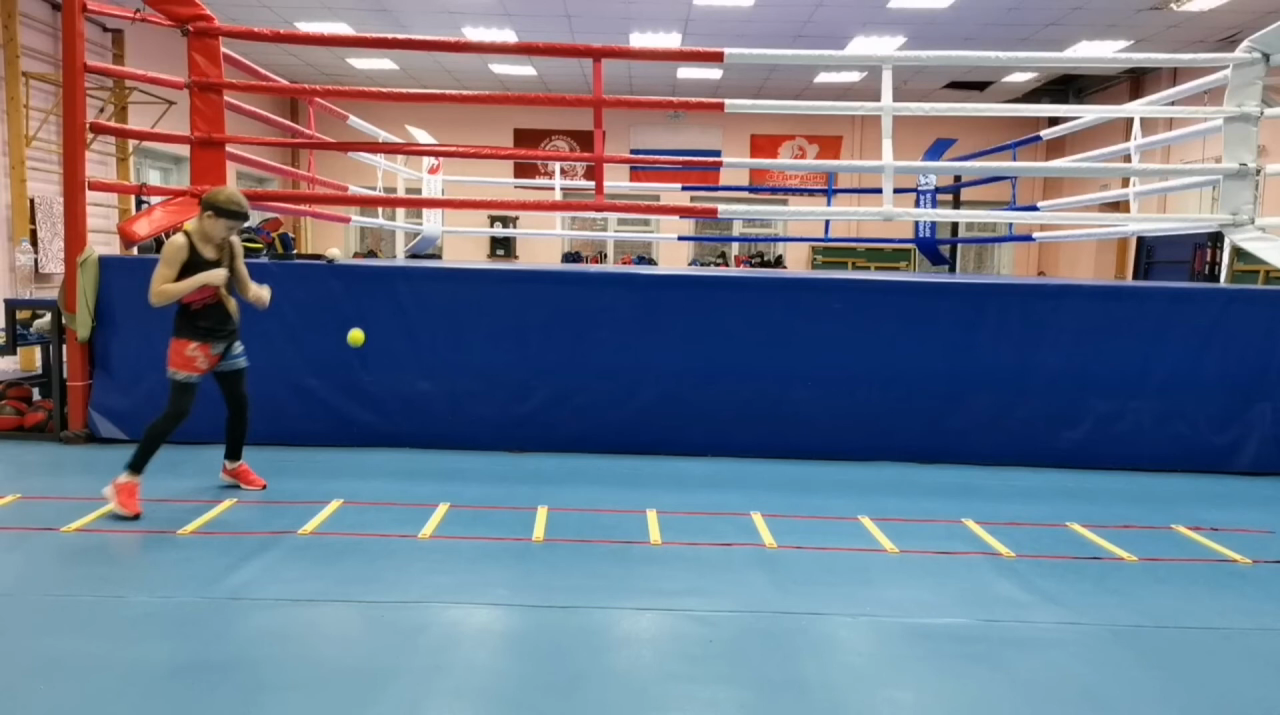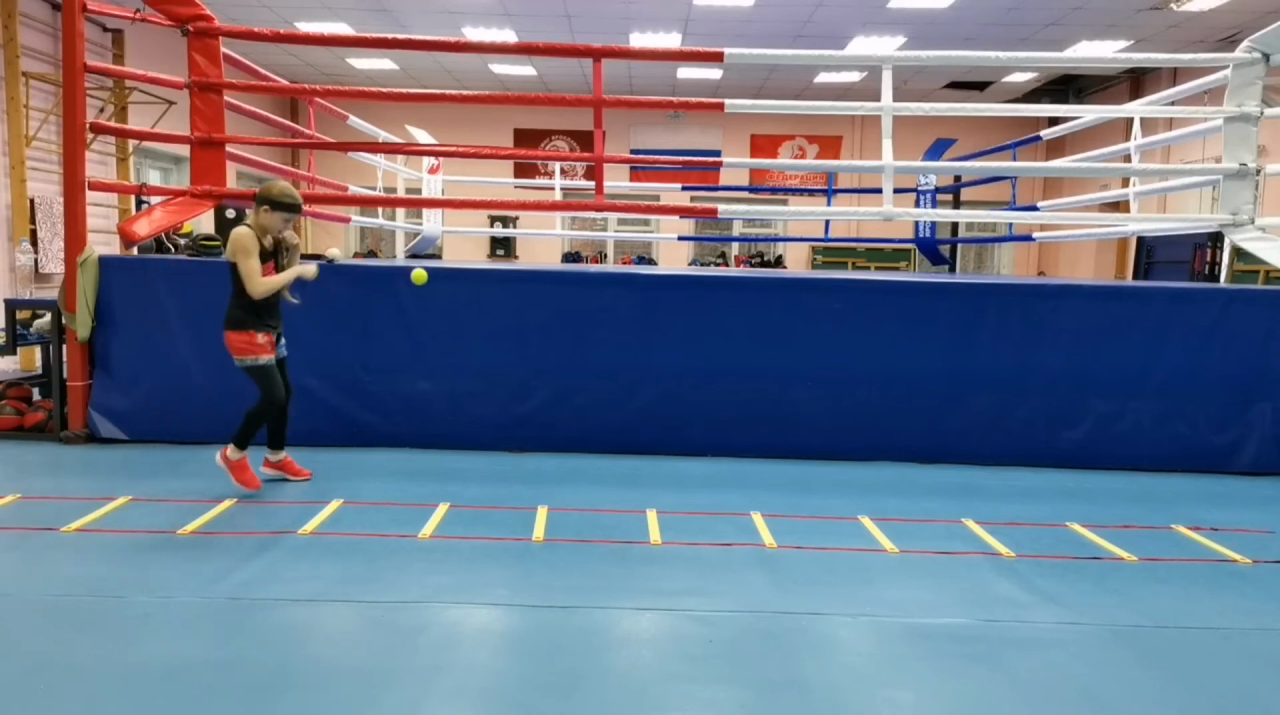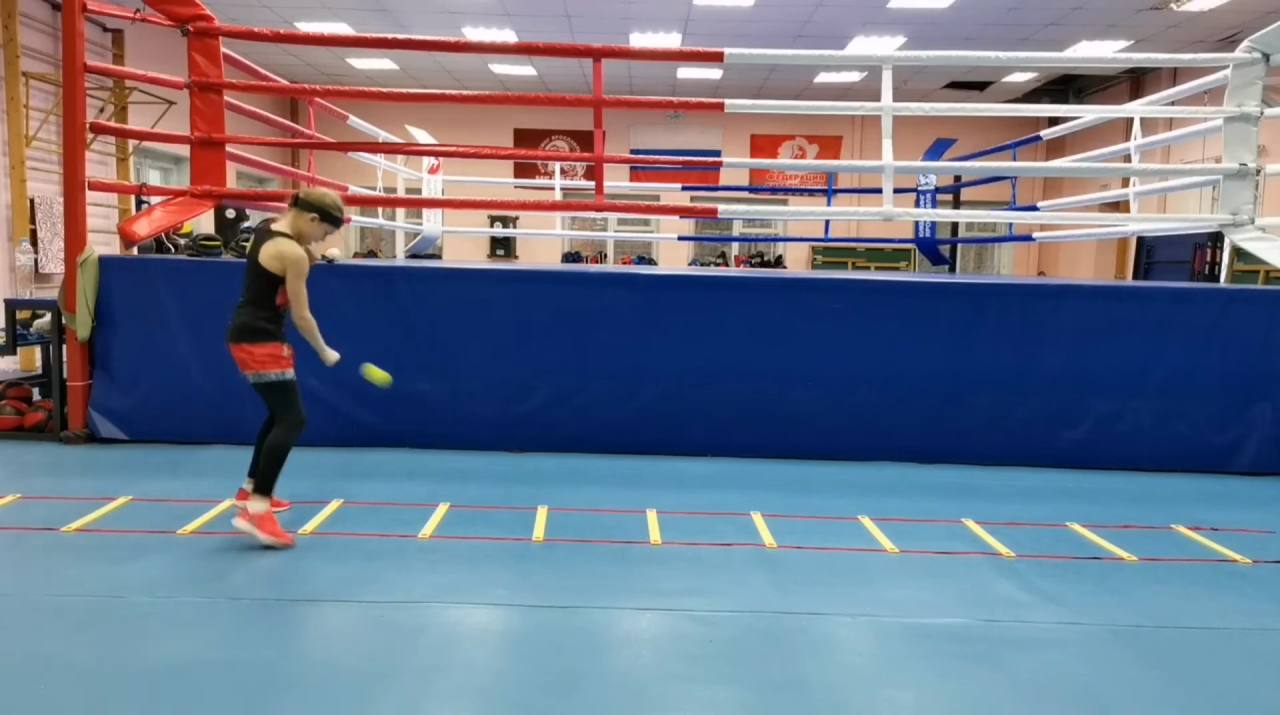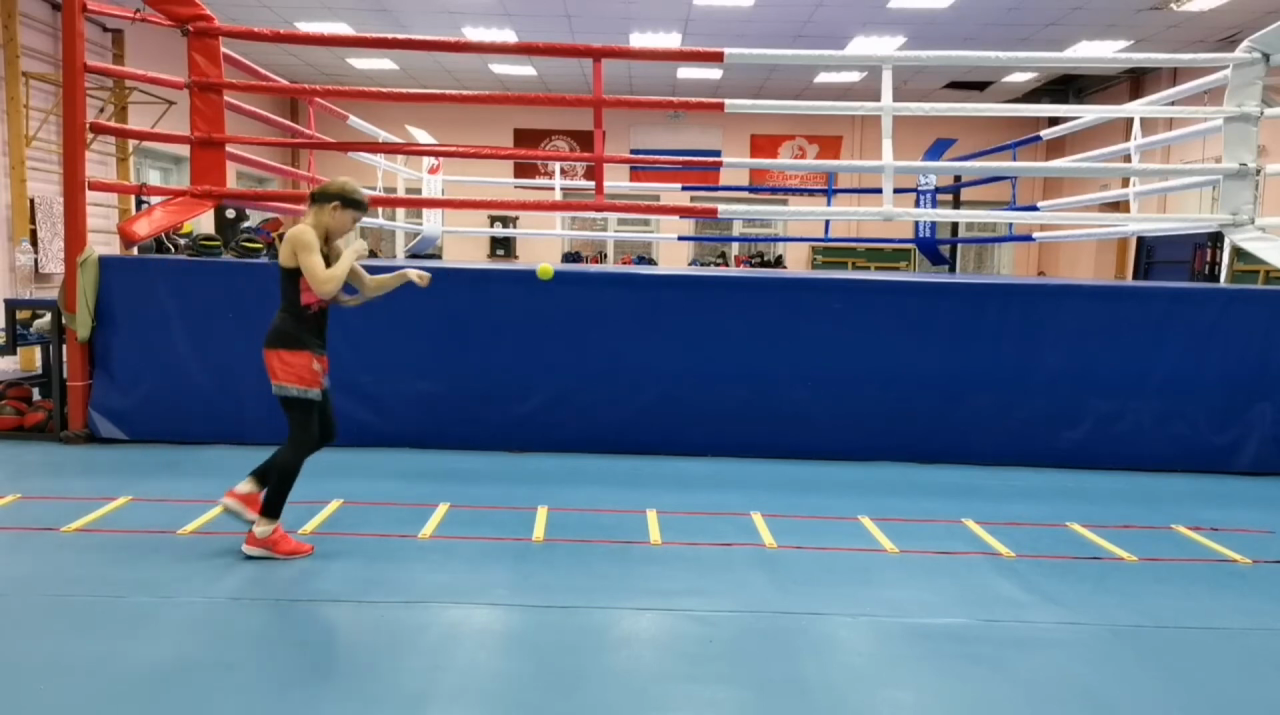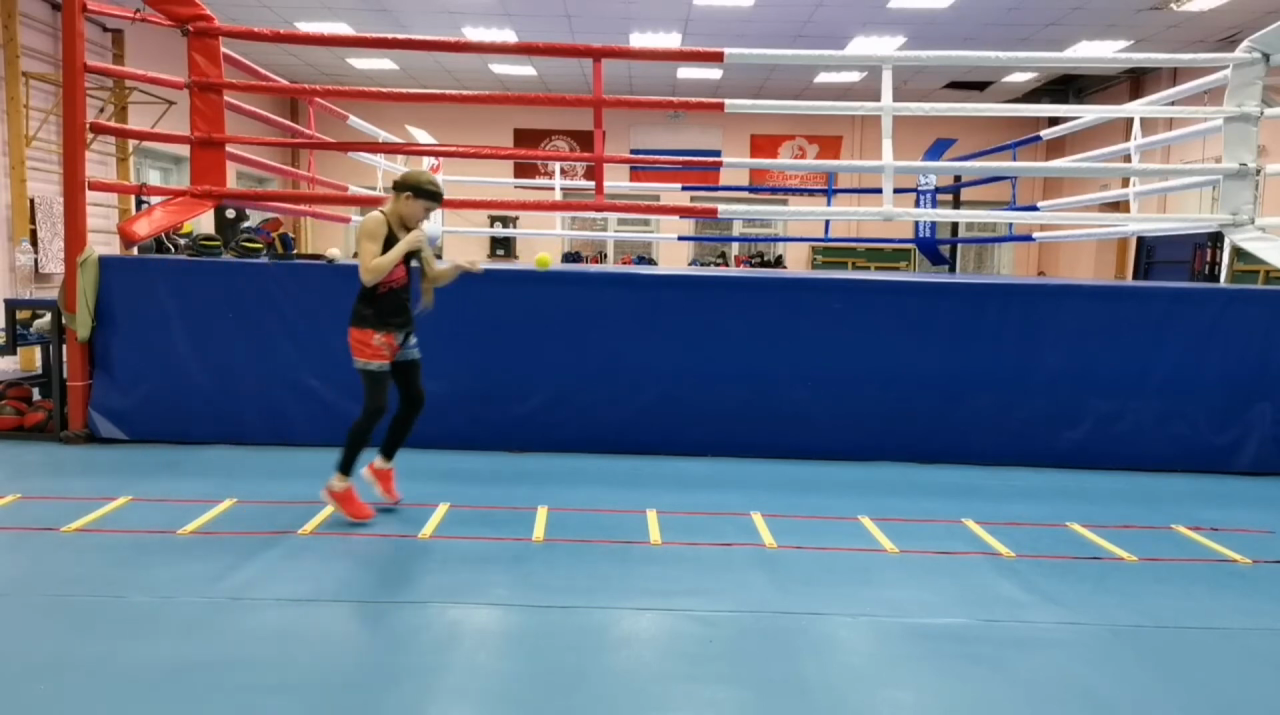
dt=0.5s
person 1, frame 1
left shoulder: (233, 246)
right shoulder: (179, 245)
left elbow: (245, 286)
right elbow: (157, 296)
left wrist: (259, 293)
right wrist: (203, 278)
left hip: (227, 337)
right hip: (192, 340)
left knee: (239, 403)
right knee: (177, 411)
left ankle: (233, 465)
right ankle: (126, 482)
person 1, frame 2
left shoulder: (273, 238)
right shoulder: (243, 236)
left elbow: (284, 289)
right elbow: (257, 289)
left wrist: (294, 252)
right wrist: (299, 271)
left hip: (270, 328)
right hip: (245, 330)
left knee: (282, 393)
right knee: (274, 396)
left ankle: (276, 457)
right ankle: (235, 453)
person 1, frame 3
left shoulder: (266, 232)
right shoulder: (293, 252)
right elbow: (300, 314)
right wrist: (323, 350)
left hip: (246, 334)
right hip: (260, 339)
left knee: (280, 413)
right knee: (292, 420)
left ankle: (255, 490)
right ankle: (254, 509)
person 1, frame 4
left shoulder: (330, 245)
right shoulder: (301, 235)
left elbow: (368, 287)
right elbow: (323, 287)
left wrist: (405, 274)
right wrist: (350, 255)
left hip: (308, 350)
right hip: (291, 349)
left knee: (321, 433)
right knee: (303, 438)
left ankle: (247, 490)
right ankle: (264, 531)
person 1, frame 5
left shoulder: (411, 231)
right shoulder: (375, 222)
left elbow: (434, 278)
right elbow: (369, 276)
left wrist: (465, 266)
right wrist: (407, 245)
left hip: (400, 327)
right hip: (371, 327)
left knee: (414, 399)
right knee: (375, 405)
left ankle: (381, 466)
right ankle: (341, 484)
